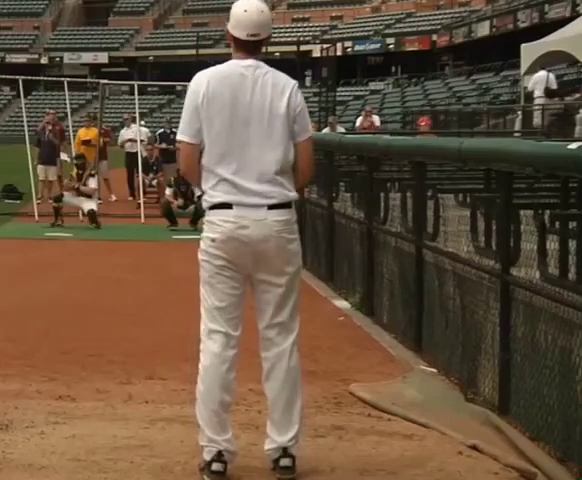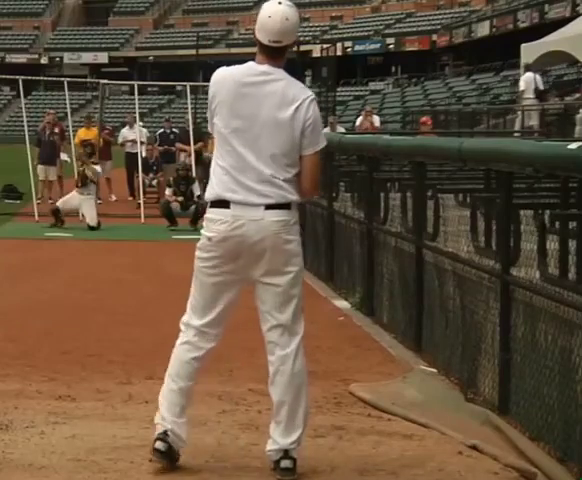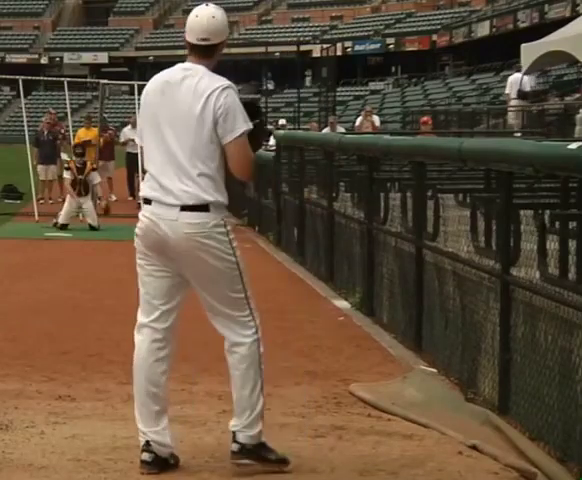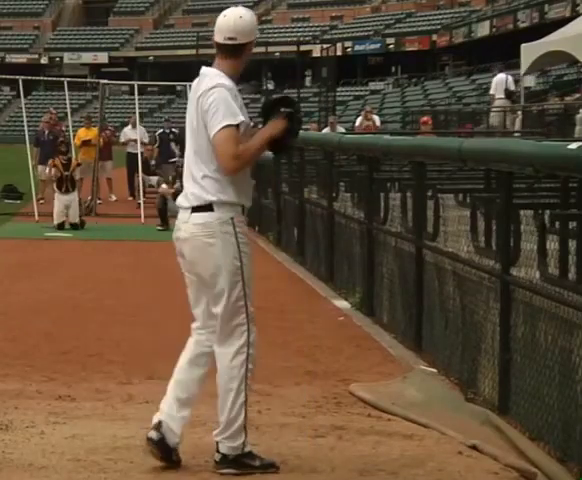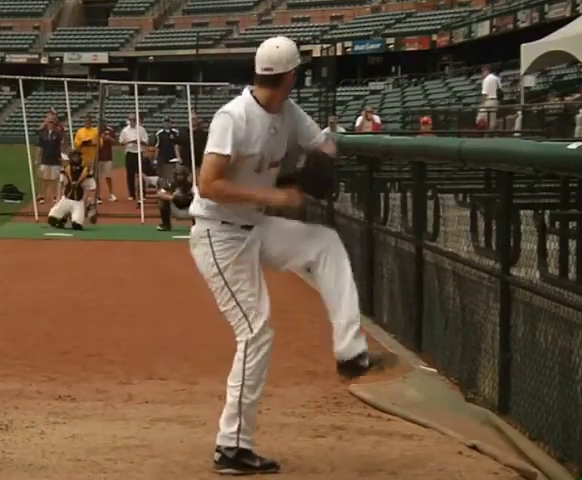
dt=0.7s
person 1, frame 1
left shoulder: (204, 82)
right shoulder: (287, 87)
left elbow: (188, 165)
right elbow: (305, 170)
left hip: (223, 222)
right hip: (277, 223)
left knee: (218, 340)
right knee: (279, 340)
person 1, frame 2
left shoulder: (221, 80)
right shoulder: (302, 98)
right elbow: (309, 185)
left hip: (223, 220)
right hip: (277, 224)
left knee: (197, 330)
right knee: (284, 339)
left ankle: (168, 431)
person 1, frame 3
left shoulder: (153, 86)
right shoulder: (220, 91)
right elbow: (243, 169)
right wrist: (245, 132)
left hip: (152, 218)
right hip: (200, 222)
left knee: (152, 331)
right knee: (239, 329)
left ankle: (153, 445)
right ankle: (247, 437)
person 1, frame 4
left shoulder: (204, 83)
right shoulder: (220, 90)
right elbow: (231, 161)
left wrist: (261, 137)
right wrist: (271, 131)
left hip: (191, 221)
right hip: (216, 222)
left knee: (206, 332)
right knee: (234, 335)
left ankle: (166, 428)
right ankle: (231, 449)
person 1, frame 5
left shoulder: (289, 113)
right shoulder: (233, 117)
left elbow: (324, 145)
right elbow: (208, 185)
right wrist: (271, 196)
left hip: (253, 228)
right hip: (218, 237)
left knee: (326, 243)
right knee: (256, 334)
left ankle: (350, 351)
right ankle: (232, 447)
